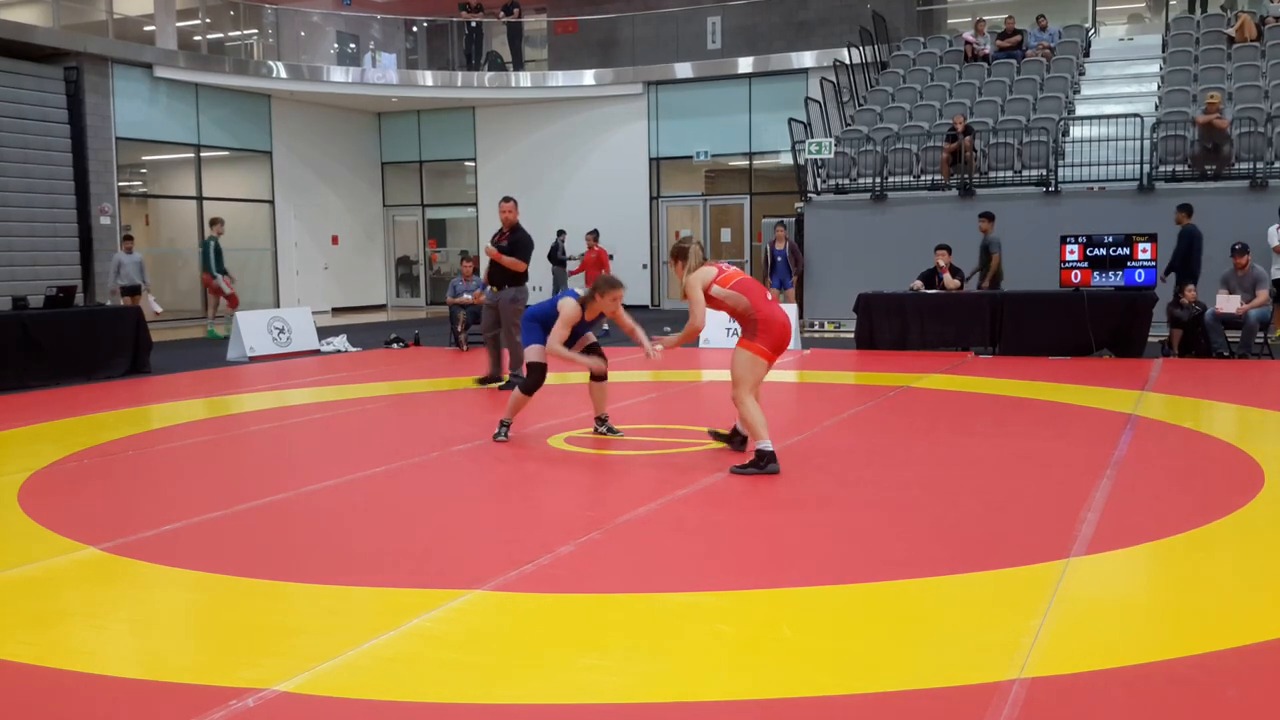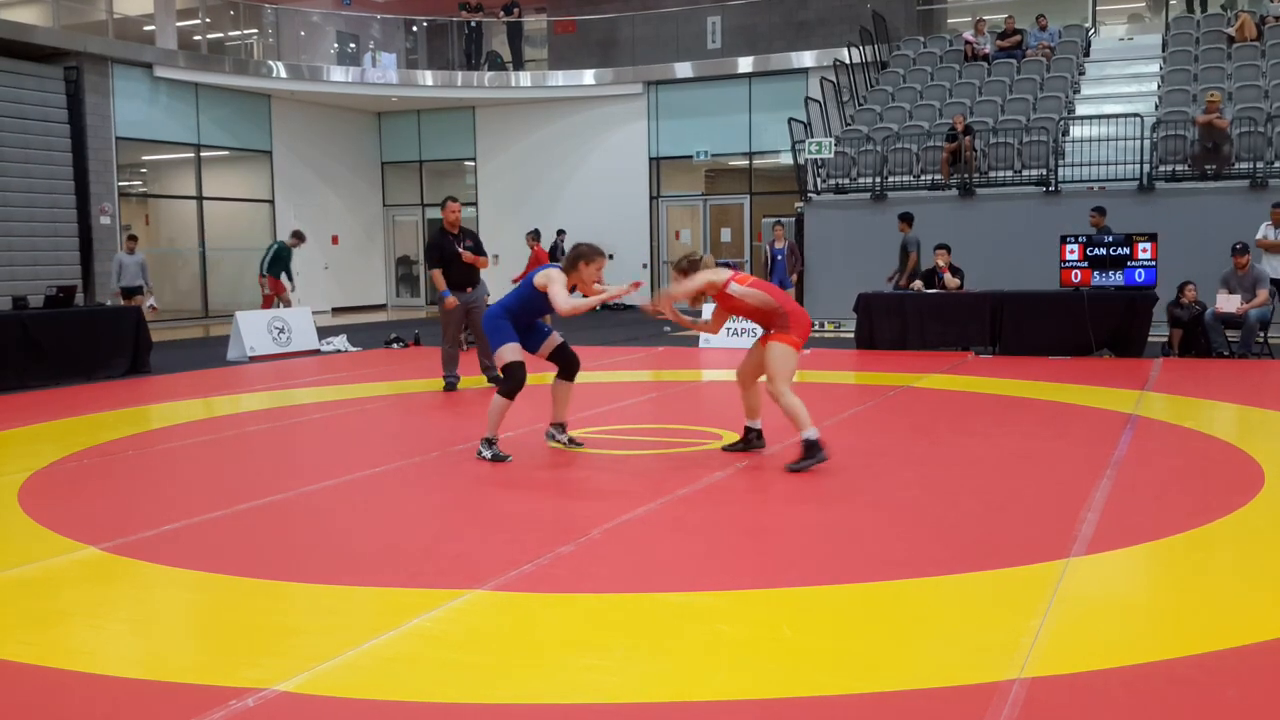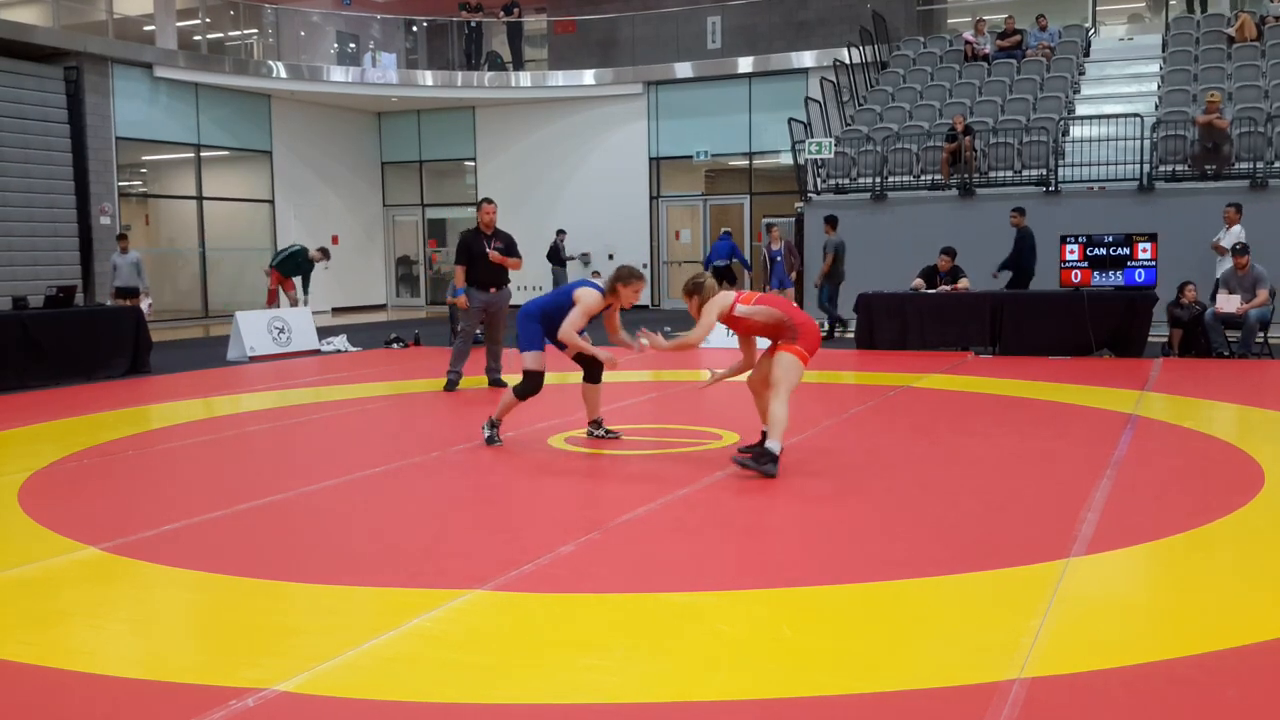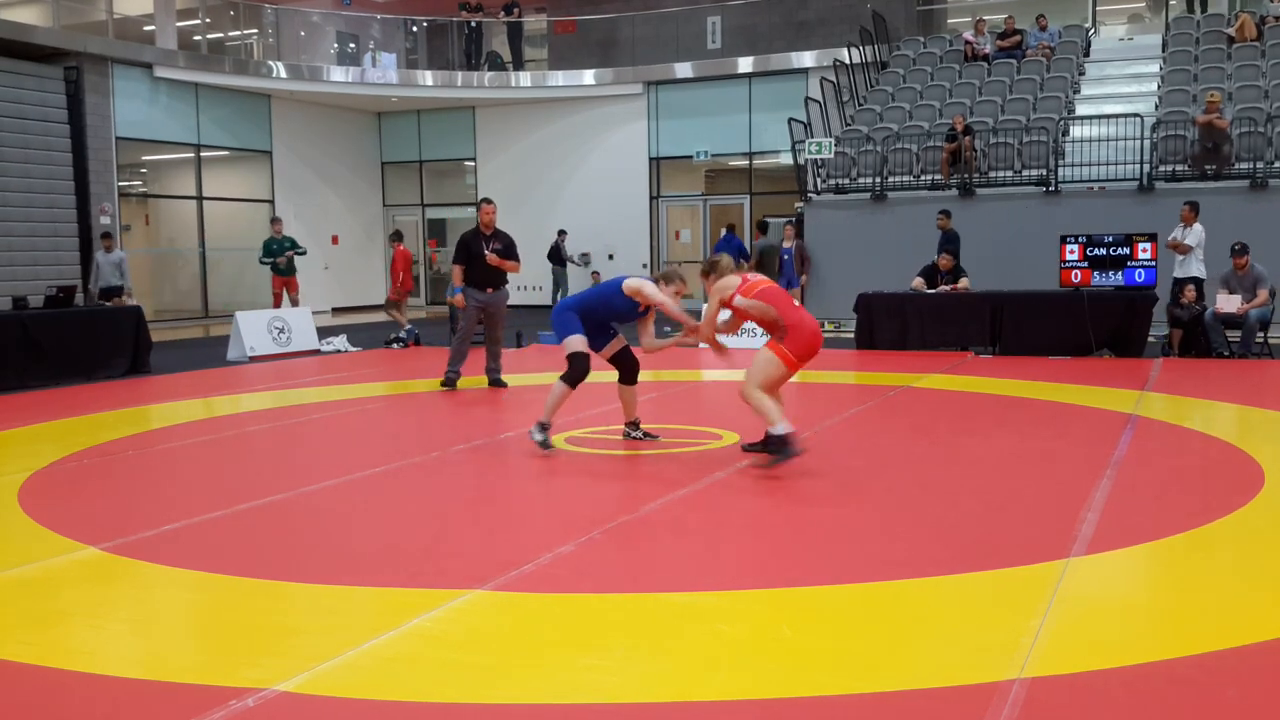
dt=1s
person 1, frame 1
left shoulder: (694, 279)
right shoulder: (720, 269)
left elbow: (697, 324)
left wrist: (675, 341)
right wrist: (706, 303)
left hip: (761, 326)
right hip: (779, 322)
left knee: (741, 395)
right knee: (748, 388)
left ankle: (766, 457)
right ankle: (739, 435)
person 1, frame 2
left shoulder: (709, 277)
right shoulder: (720, 292)
left elbow: (677, 290)
right elbow: (713, 326)
left wrist: (661, 301)
right wrist: (677, 318)
left hip: (788, 322)
right hip: (784, 324)
left knee: (776, 388)
right knee: (744, 375)
left ankle: (813, 445)
right ankle: (753, 435)
person 1, frame 3
left shoulder: (716, 303)
right shoulder: (731, 309)
left elbow: (693, 340)
right elbow: (749, 360)
left wrist: (664, 346)
right wrist: (721, 375)
left hip: (800, 331)
right hip: (796, 332)
left knee: (777, 395)
right knee: (756, 383)
left ankle: (768, 458)
right ankle: (769, 443)
person 1, frame 4
left shoulder: (721, 287)
right shoulder: (748, 282)
left elbow: (706, 333)
right elbow: (731, 326)
left wrist: (717, 346)
left hip: (792, 331)
right hip: (809, 332)
left knee: (749, 389)
right knee: (766, 387)
left ankle: (784, 442)
right ankle: (774, 438)
person 2, frame 1
left shoulder: (522, 237)
right shoulder: (497, 235)
left elbow: (521, 266)
left wrist: (497, 255)
left hip: (513, 292)
right hip: (494, 292)
left knee: (511, 336)
right knee: (489, 332)
left ankle: (516, 377)
right ankle: (495, 372)
person 2, frame 2
left shoulder: (471, 235)
right shoulder: (436, 240)
left elbow: (485, 262)
right elbow: (435, 271)
left wrist: (473, 259)
right wrist: (446, 294)
left hip: (475, 292)
right hip: (451, 295)
left knee: (484, 334)
right knee: (451, 339)
left ankle: (492, 373)
right ankle: (451, 377)
person 2, frame 3
left shoulder: (505, 238)
right shoulder: (468, 238)
left elbow: (518, 264)
right elbow: (460, 268)
left wrist: (502, 259)
right wrist: (459, 292)
left hip: (500, 293)
right hip: (475, 293)
left knee: (496, 337)
right knee: (465, 334)
left ankle: (494, 375)
right ankle: (453, 376)
person 2, frame 4
left shoulder: (505, 239)
right shoulder: (467, 238)
left elbow: (516, 267)
right elbow: (458, 267)
left wrist: (499, 262)
right wrist: (457, 291)
left hip: (497, 294)
right hip: (472, 293)
left knee: (495, 337)
right knee: (463, 334)
left ankle: (494, 375)
right ankle: (452, 374)
person 3, frame 1
left shoulder: (610, 305)
right shoulder: (573, 307)
left elbow: (632, 328)
right elbow: (552, 348)
left wrist: (646, 345)
right wrist: (584, 360)
left hip: (569, 327)
right hip: (536, 323)
left knee: (599, 365)
right knee: (536, 376)
left ankle: (601, 422)
right ankle: (504, 424)
person 3, frame 2
left shoulder: (574, 278)
right shoulder: (555, 276)
left elbow: (597, 292)
right elbow: (565, 308)
left wrist: (624, 290)
right wrist: (607, 296)
left hip: (525, 322)
right hip: (500, 319)
left knee: (569, 362)
right knee: (515, 377)
left ankle: (556, 427)
right ankle: (487, 443)
person 3, frame 3
left shoulder: (612, 299)
right shoulder: (594, 297)
left elbow: (615, 334)
right elbow: (565, 334)
left wrist: (635, 345)
right wrist: (597, 352)
left hip: (555, 321)
right hip: (533, 318)
left knee: (594, 366)
right knee: (533, 383)
left ankle: (594, 425)
right ankle: (493, 423)
person 3, frame 4
left shoulder: (649, 308)
right shoulder: (644, 286)
left elbow: (647, 344)
right elbow: (664, 302)
left wrist: (680, 339)
right wrist: (691, 323)
left hip: (593, 322)
right hip: (568, 312)
left knee: (630, 366)
right knee: (579, 368)
left ankle: (631, 426)
right ankle: (541, 426)
